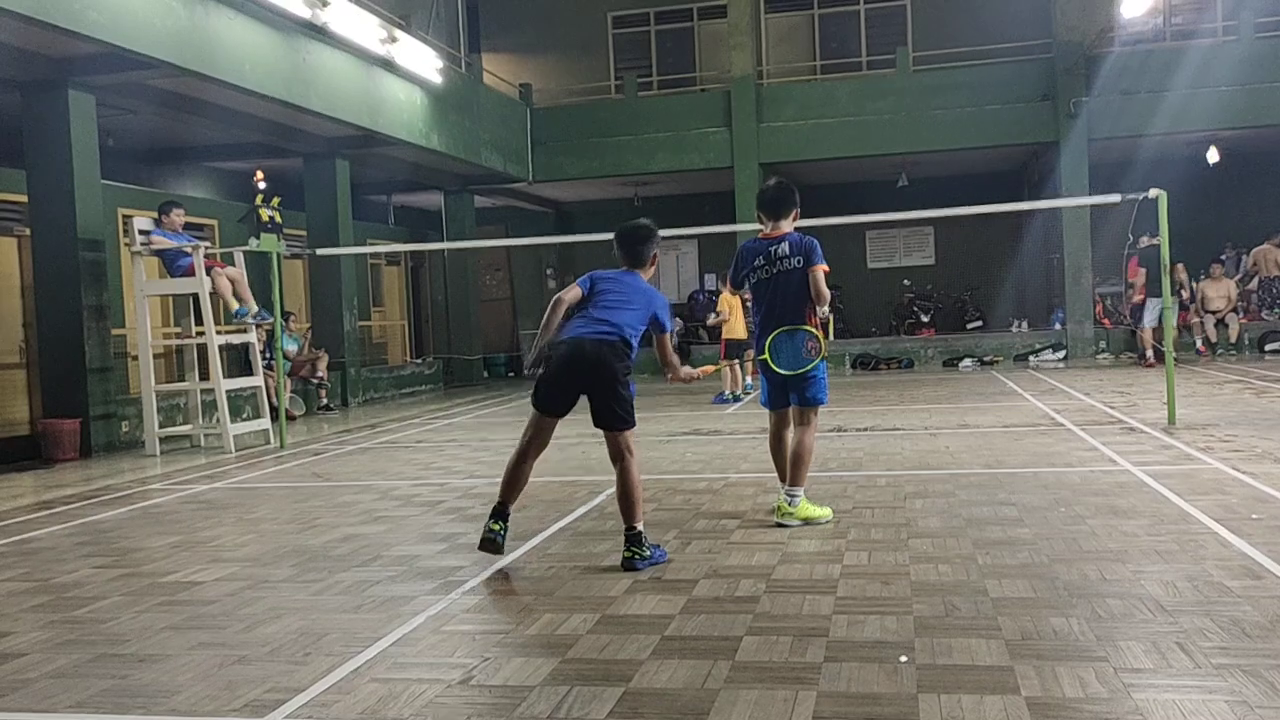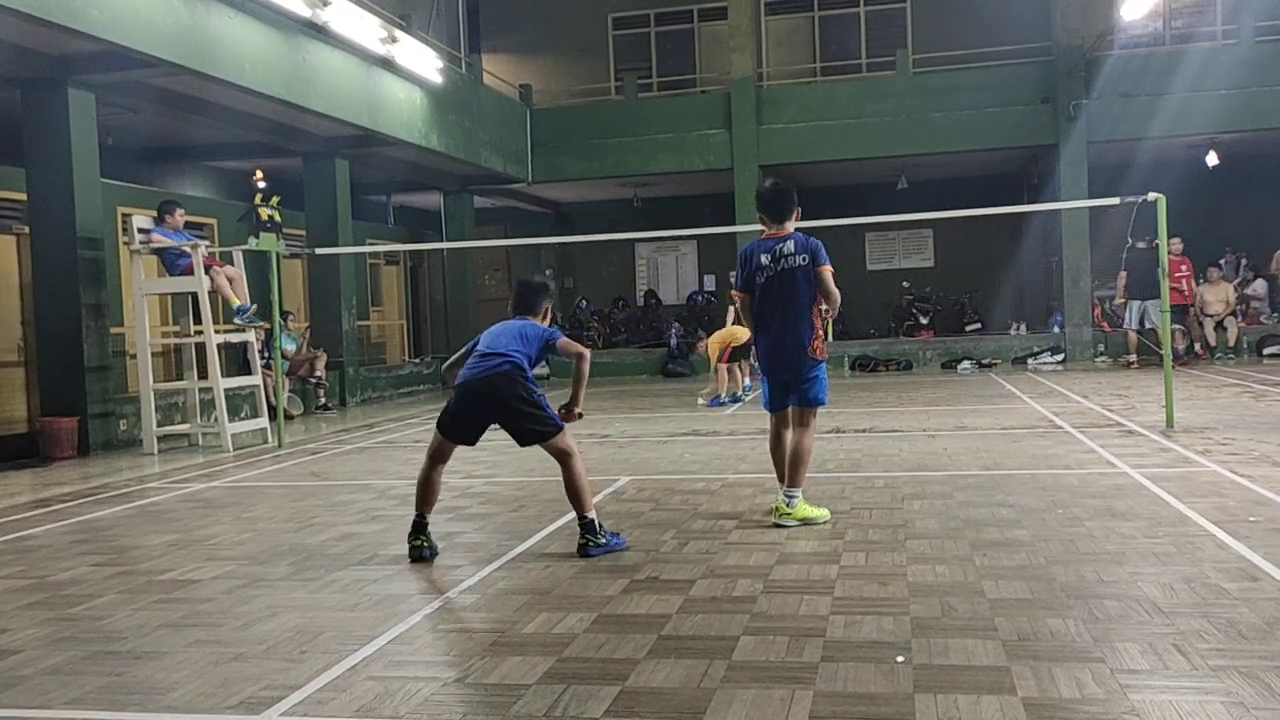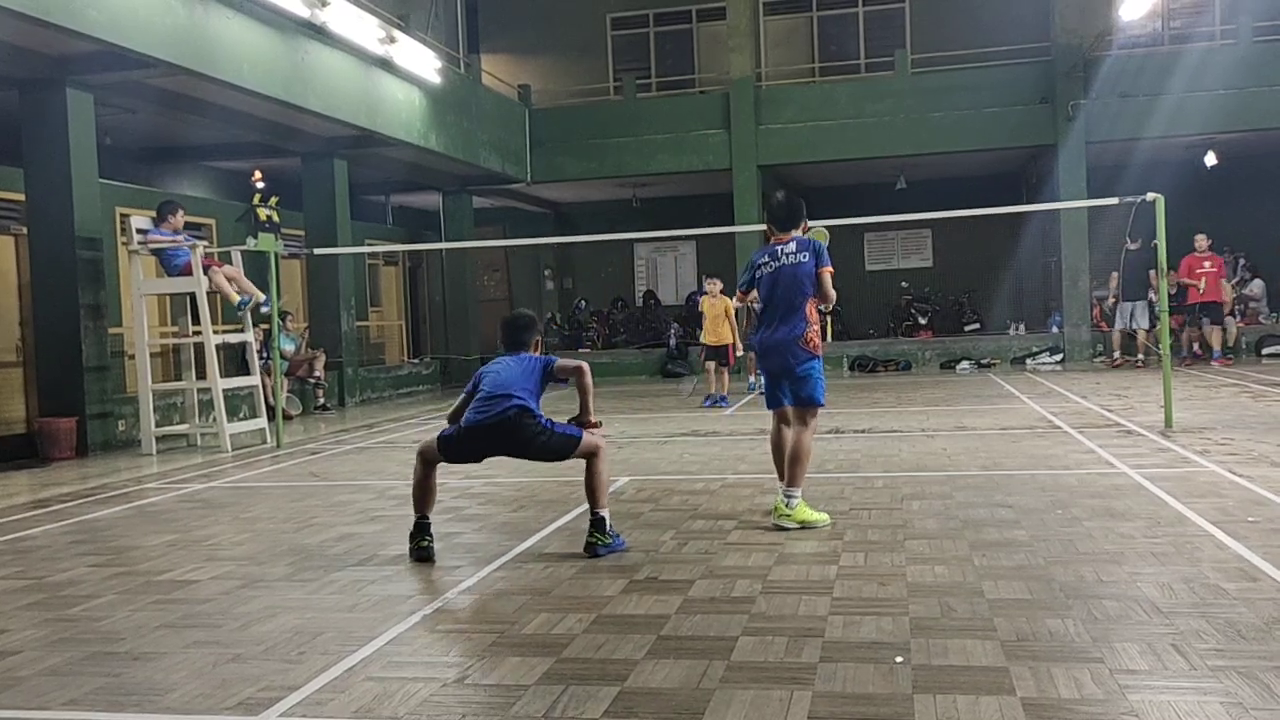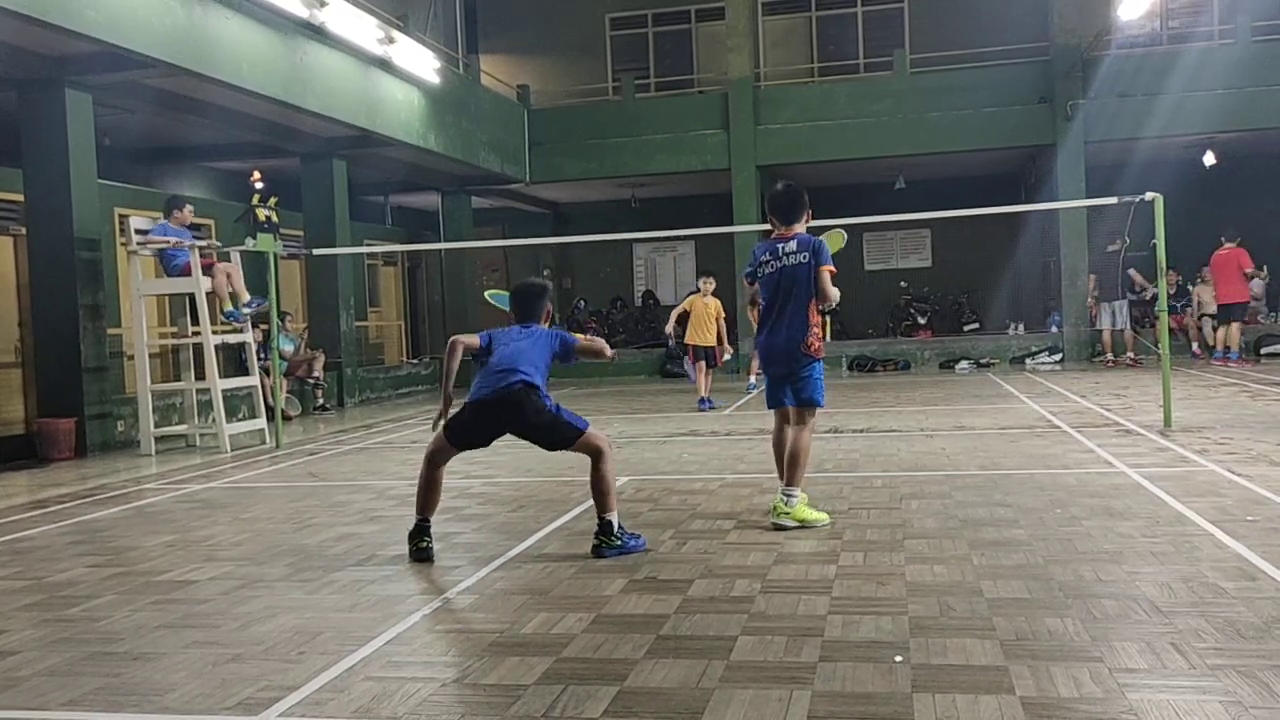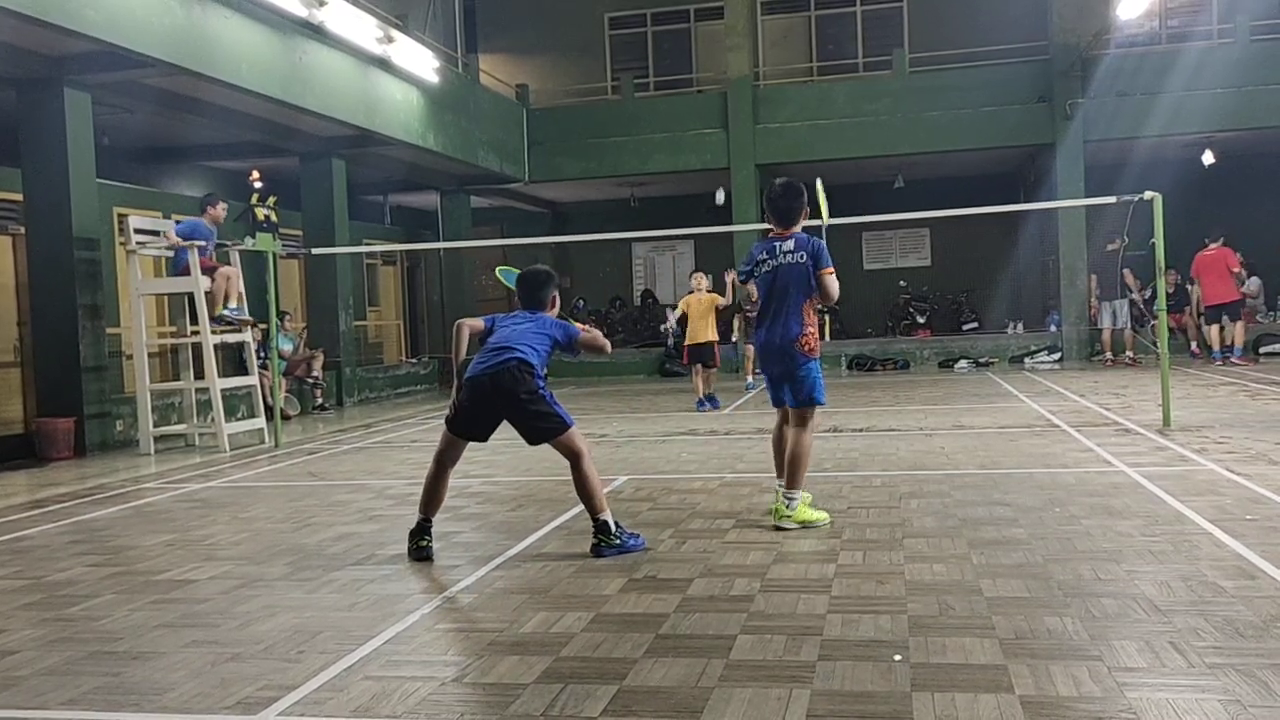
dt=1s
person 1, frame 1
left shoulder: (747, 251)
right shoulder: (806, 245)
left elbow: (733, 290)
right elbow: (820, 293)
right wrist: (823, 306)
left hip: (768, 350)
left knee: (779, 421)
right knee: (804, 421)
left ankle: (787, 494)
right ankle: (793, 503)
person 1, frame 2
left shoulder: (750, 253)
right shoulder: (811, 246)
left elbow: (744, 306)
right elbow: (830, 294)
right wrist: (833, 308)
left hip: (770, 351)
right hip: (806, 348)
left knee: (779, 422)
right knee: (803, 423)
left ankle: (786, 496)
right ankle: (791, 503)
person 1, frame 3
left shoulder: (759, 257)
right shoulder: (814, 247)
left elbow: (742, 296)
right elbow: (827, 296)
right wrist: (829, 296)
left hip: (768, 346)
right hip: (801, 343)
left knee: (781, 419)
right knee: (804, 421)
left ankle: (785, 494)
right ankle: (790, 505)
person 1, frame 4
left shoulder: (761, 251)
right shoulder: (815, 246)
left elbow: (752, 292)
right elbow: (825, 295)
right wrist: (835, 295)
left hip: (770, 347)
right hip: (802, 345)
left knee: (782, 419)
right knee: (803, 421)
left ankle: (786, 491)
right ankle: (789, 503)
person 1, frame 5
left shoulder: (758, 251)
right shoulder: (813, 246)
left elbow: (740, 285)
right elbow: (829, 296)
right wrist: (830, 282)
left hip: (768, 346)
right hip: (799, 345)
left knee: (786, 417)
right knee: (803, 421)
left ankle: (785, 491)
right ankle: (790, 506)
person 2, frame 1
left shoulder: (597, 278)
right shoulder: (657, 300)
left elbow: (561, 300)
right elbow: (668, 360)
left wrist: (539, 348)
right wrist: (685, 374)
left hip: (568, 352)
right hip: (610, 360)
left knee: (531, 443)
right knee: (624, 457)
left ankle: (497, 523)
right ankle: (636, 544)
person 2, frame 2
left shoulder: (492, 330)
right shoulder: (544, 332)
left elbow: (449, 368)
right elbow: (582, 354)
right wrist: (575, 403)
left hip: (469, 387)
right hip: (510, 384)
left knee: (437, 457)
right knee: (568, 453)
left ankle: (419, 535)
right ankle: (592, 533)
person 2, frame 3
left shoulder: (488, 368)
right shoulder: (542, 361)
left elbow: (453, 415)
right elbow: (580, 368)
right wrist: (587, 414)
left hip: (476, 429)
right hip: (521, 424)
left knee: (424, 455)
right knee: (596, 446)
left ankle: (421, 537)
right ankle: (600, 531)
person 2, frame 4
left shoulder: (496, 335)
right shoulder: (553, 336)
left elbow: (457, 342)
right elbow: (603, 352)
left wrist: (446, 396)
right wrist: (598, 344)
left hip: (482, 403)
right hip: (525, 399)
left knee: (434, 457)
right knee: (601, 448)
left ankle: (421, 537)
right ankle: (609, 534)
person 2, frame 5
left shoulder: (502, 319)
right shoulder: (557, 325)
left elbow: (463, 325)
right elbow: (603, 346)
left wrist: (458, 378)
right wrist: (595, 334)
left hip: (477, 382)
right hip: (517, 380)
left knee: (444, 458)
right knee: (578, 452)
left ankle: (421, 534)
right ankle: (606, 532)
